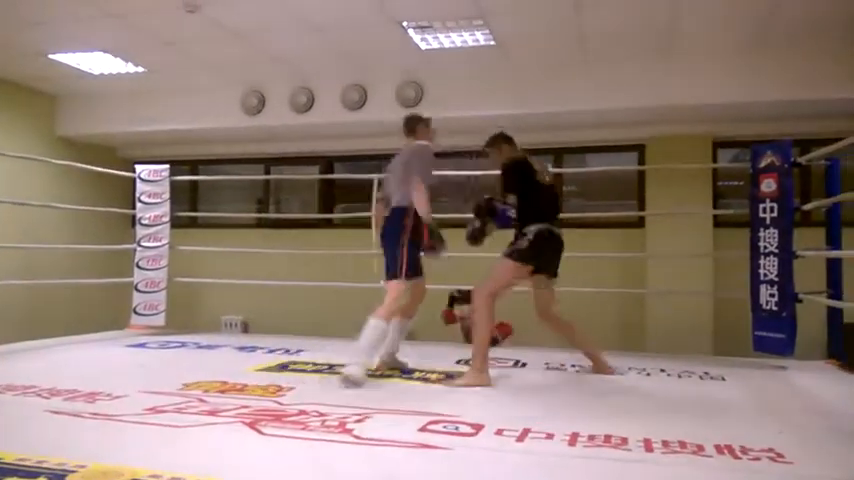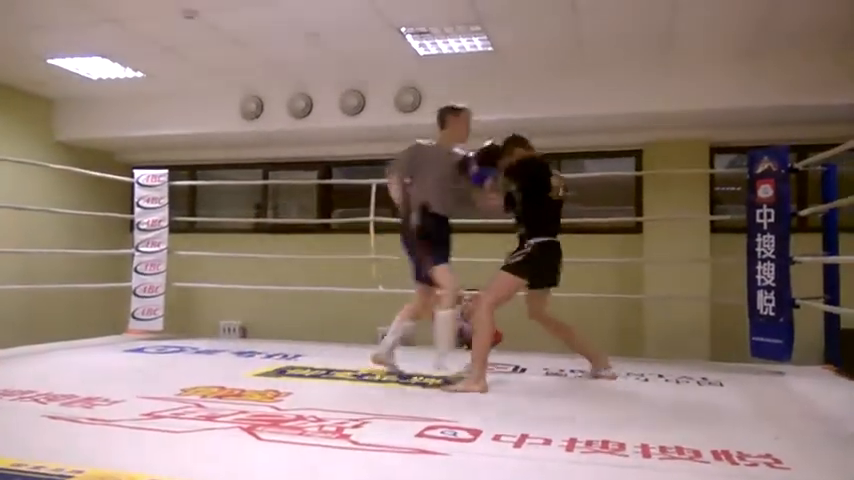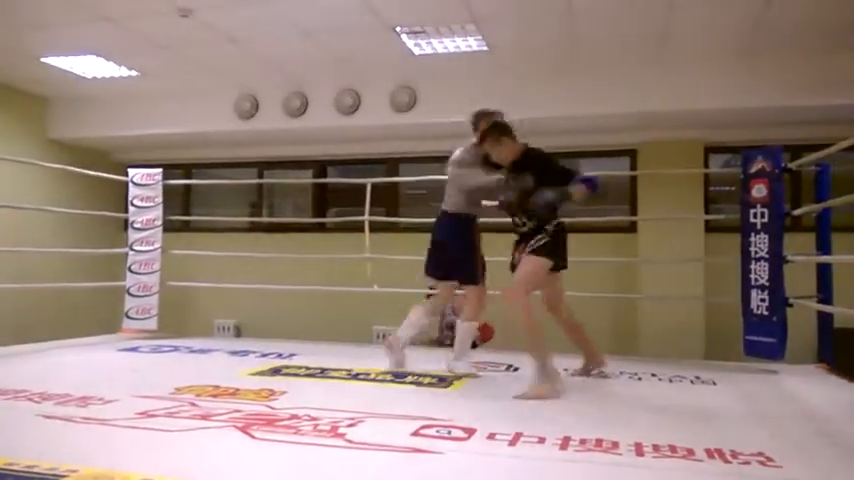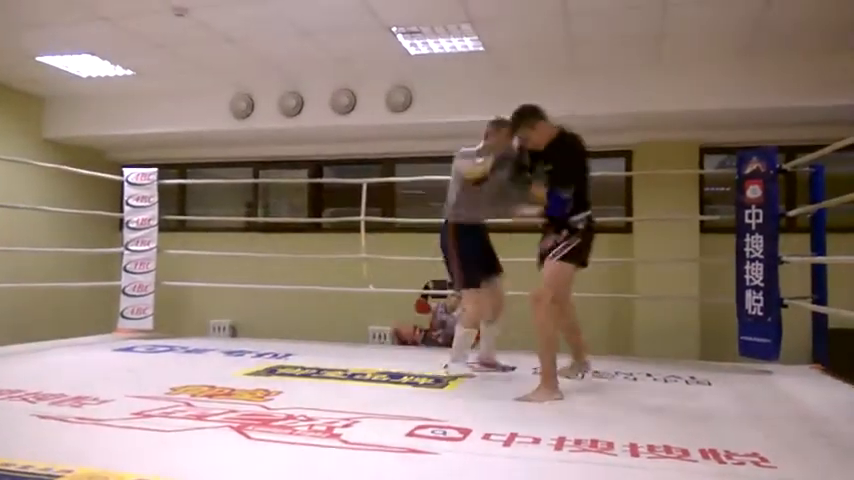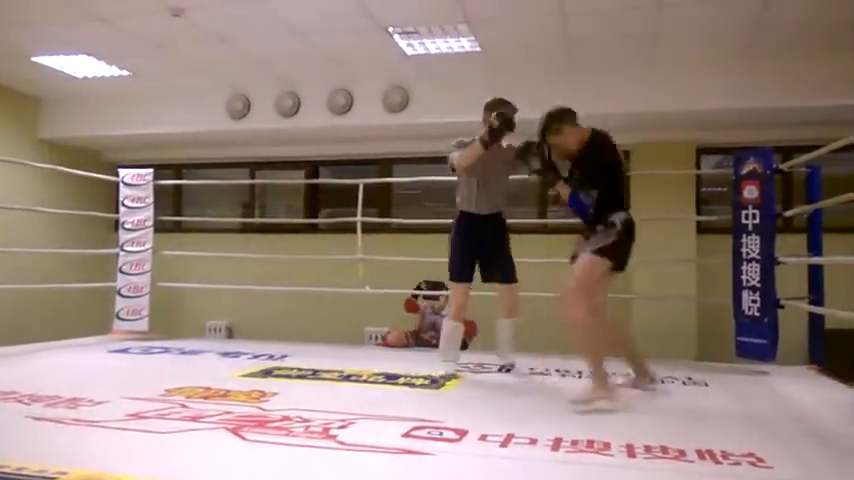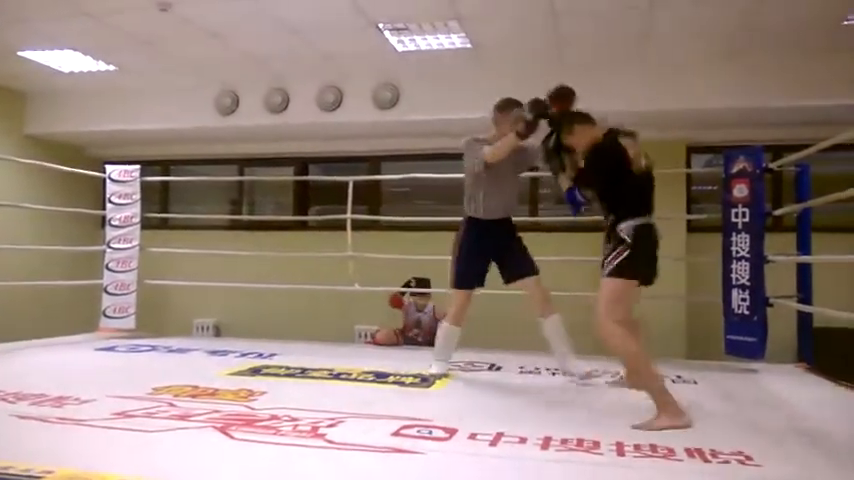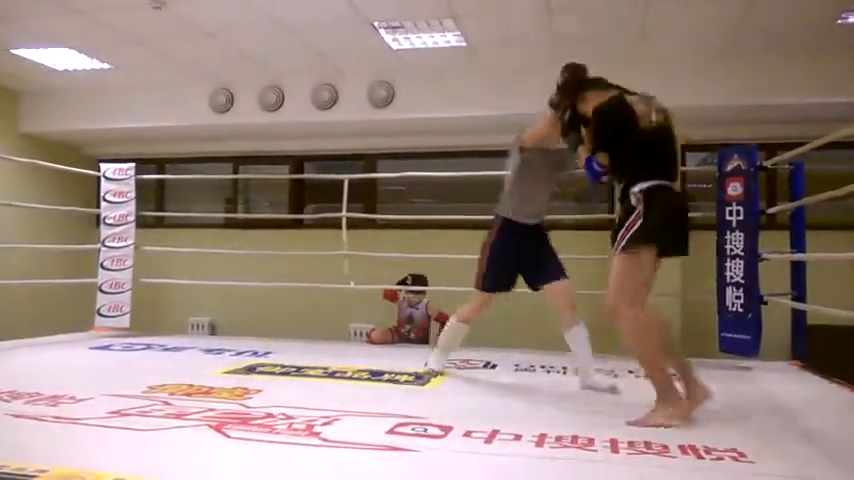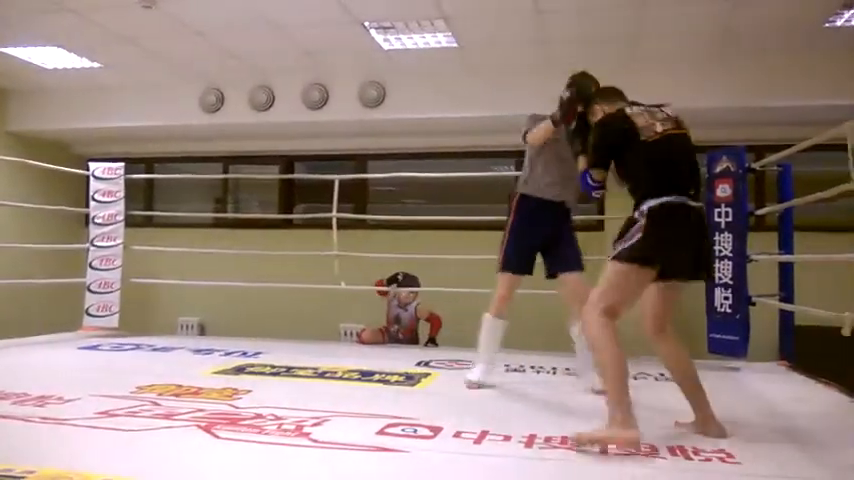
dt=0.2s
person 1, frame 1
left shoulder: (514, 166)
right shoulder: (536, 168)
left elbow: (510, 214)
left wrist: (483, 215)
right wrist: (492, 207)
left hip: (535, 238)
right hip: (550, 240)
left knee: (483, 293)
right knee: (545, 312)
left ankle: (478, 371)
right ankle: (598, 361)
person 1, frame 2
left shoulder: (532, 166)
right shoulder: (548, 174)
left hip: (537, 249)
right hip: (543, 251)
left knee: (485, 303)
right knee: (538, 314)
left ankle: (476, 378)
right ankle: (598, 361)
person 1, frame 3
left shoulder: (538, 160)
right shoulder: (513, 166)
left elbow: (587, 184)
right elbow: (509, 198)
left wrist: (560, 195)
right wrist: (510, 199)
left hip: (547, 236)
right hip: (528, 239)
left knee: (514, 294)
right knee: (556, 307)
left ankle: (545, 377)
right ankle: (594, 359)
person 1, frame 4
left shoulder: (570, 149)
right shoulder: (545, 148)
left elbow: (560, 204)
left wrist: (528, 182)
left hip: (574, 228)
right hip: (556, 228)
left knee: (541, 299)
right knee: (558, 300)
left ankle: (549, 385)
right ankle: (579, 359)
person 1, frame 5
left shoulder: (598, 151)
right shoulder: (592, 143)
left elbow: (583, 206)
right elbow: (573, 180)
left wrist: (554, 180)
right wrist: (544, 159)
left hip: (612, 229)
right hip: (600, 230)
left knee: (573, 298)
right knee: (590, 307)
left ankle: (600, 381)
right ankle: (641, 372)
person 1, frame 6
left shoulder: (600, 150)
right shoulder: (624, 139)
left elbow: (578, 201)
left wrist: (563, 171)
right wrist: (577, 165)
left hip: (630, 237)
right hip: (641, 235)
left knee: (608, 323)
right knee: (618, 314)
left ankle: (669, 409)
right ankle: (638, 375)
person 1, frame 7
left shoulder: (606, 110)
right shoulder: (646, 103)
left elbow: (598, 171)
left wrist: (582, 136)
left hip: (645, 202)
right hip: (667, 203)
left knee: (621, 305)
right knee: (634, 302)
left ankle: (668, 402)
right ankle: (691, 387)
person 1, frame 8
left shoulder: (611, 122)
right shoulder: (668, 116)
left elbow: (593, 184)
left wrist: (587, 150)
left hip: (657, 219)
right hip: (690, 221)
left knee: (597, 313)
right knee: (656, 327)
left ankle: (622, 422)
right ankle: (706, 417)
person 2, frame 1
left shoulder: (399, 160)
right shoulder: (423, 151)
right elbow: (417, 186)
right wrist: (428, 225)
left hip: (394, 225)
right hip: (405, 225)
left knee: (417, 293)
right knee: (395, 299)
left ankle: (388, 355)
right ankle: (357, 365)
person 2, frame 2
left shoulder: (461, 159)
right shoulder: (421, 149)
left elbow: (482, 191)
right elbow: (393, 178)
left wrist: (474, 173)
right wrist: (406, 211)
left hip: (438, 230)
right hip: (419, 227)
left knee: (423, 299)
right knee: (448, 284)
left ankle: (384, 351)
right ankle: (443, 357)
person 2, frame 3
left shoulder: (462, 154)
right shoulder: (473, 153)
right elbow: (475, 185)
left hip: (446, 225)
right hip: (461, 226)
left knee: (443, 296)
right knee: (476, 297)
left ankle: (399, 340)
right ankle: (458, 360)
person 2, frame 4
left shoulder: (502, 169)
right shoulder: (466, 156)
right elbow: (471, 173)
right wrist: (499, 158)
left hip: (477, 233)
right hip: (457, 234)
left knee: (496, 297)
right knee: (475, 305)
left ankle: (486, 356)
right ankle: (456, 361)
person 2, frame 5
left shoulder: (508, 152)
right shoulder: (463, 146)
right elbow: (458, 163)
right wrist: (488, 140)
left hip: (495, 225)
right hip: (467, 225)
left knee: (509, 297)
right knee: (460, 297)
left ankle: (505, 354)
right ankle: (448, 361)
person 2, frame 6
left shoulder: (520, 153)
right shoulder: (473, 146)
right elbow: (493, 155)
right wrist: (524, 126)
left hip: (504, 231)
right hip: (475, 230)
left knee: (540, 295)
right knee: (460, 302)
left ankle: (565, 361)
right ankle: (439, 361)
person 2, frame 7
left shoulder: (562, 155)
right shoulder: (524, 147)
right elbow: (532, 138)
left hip: (535, 234)
right hip: (507, 231)
left knee: (568, 301)
right knee: (478, 304)
left ankle: (587, 375)
right ankle: (438, 357)
person 2, frame 8
left shoulder: (586, 135)
right shoulder: (539, 122)
right elbow: (533, 139)
right wrist: (561, 114)
left hip: (561, 216)
right hip: (529, 210)
left knee: (579, 296)
right knee: (504, 292)
left ankle: (590, 372)
right ankle: (483, 364)
